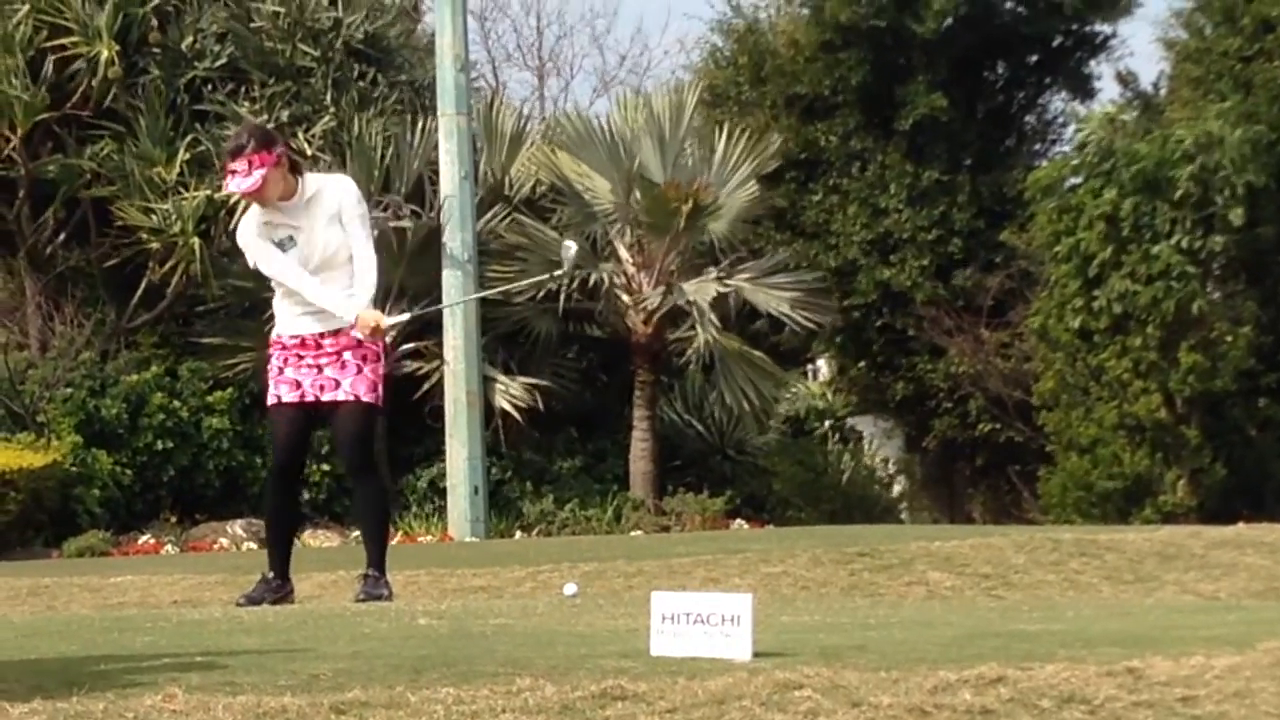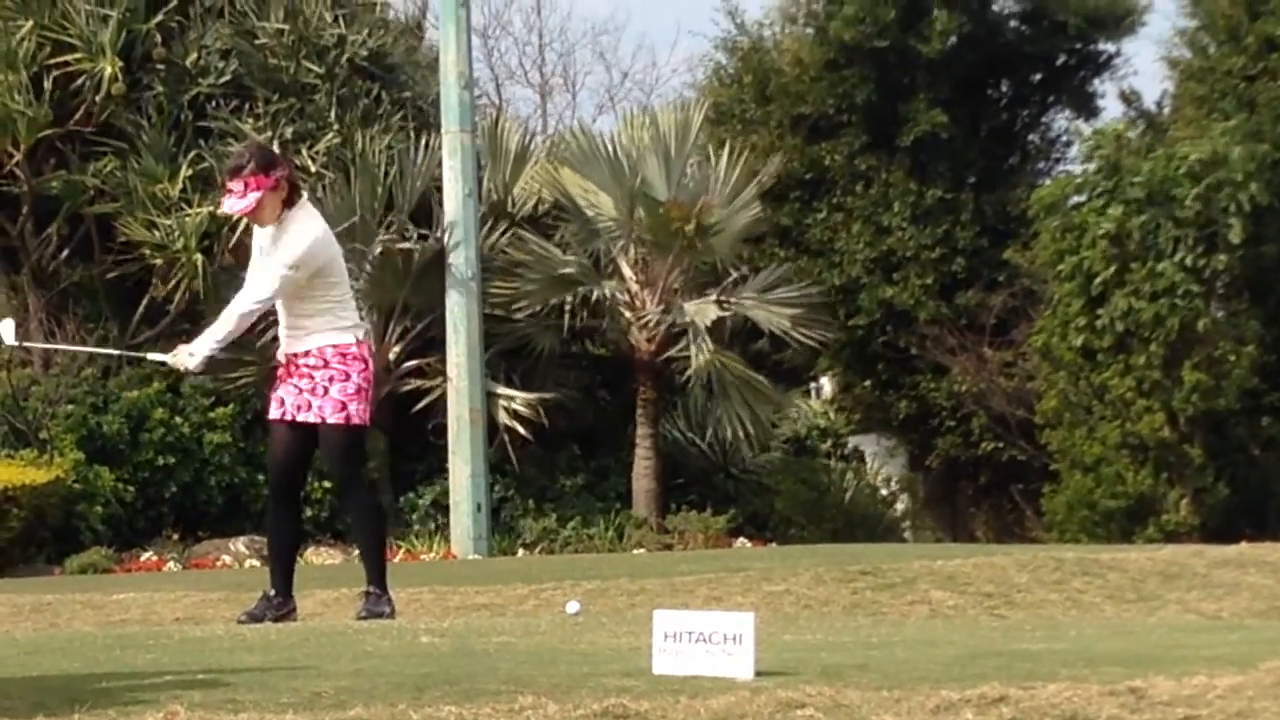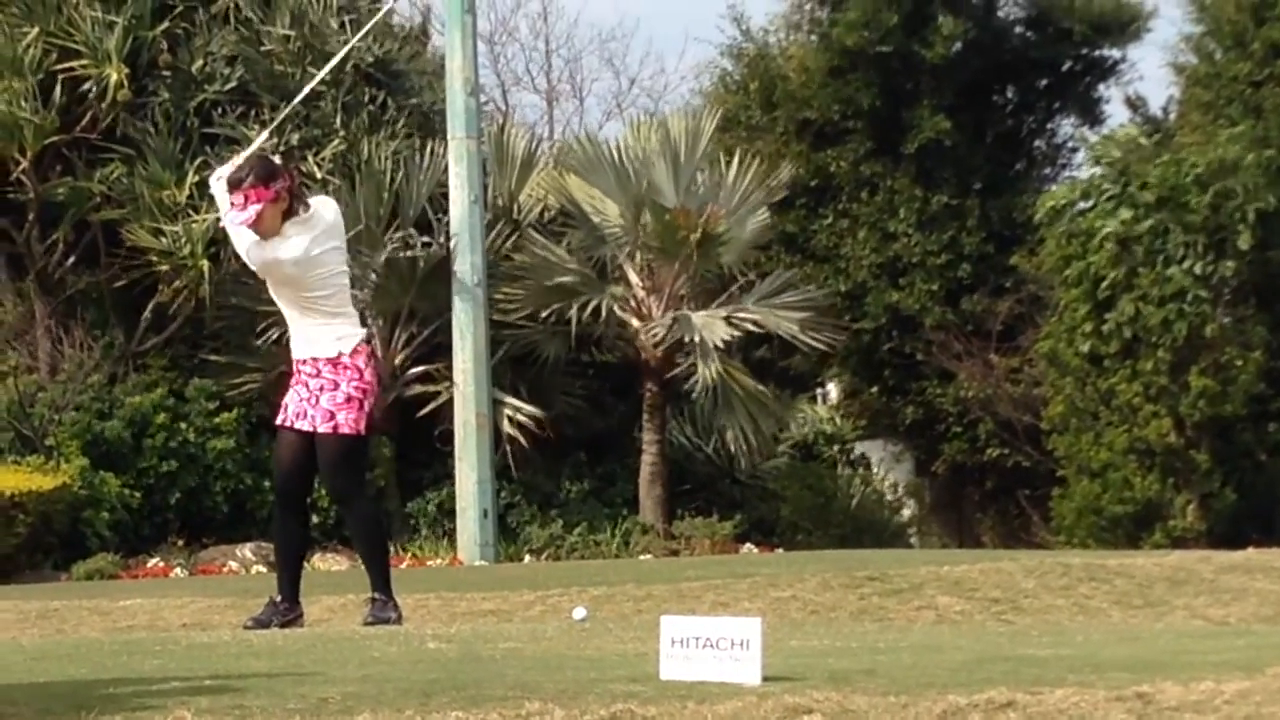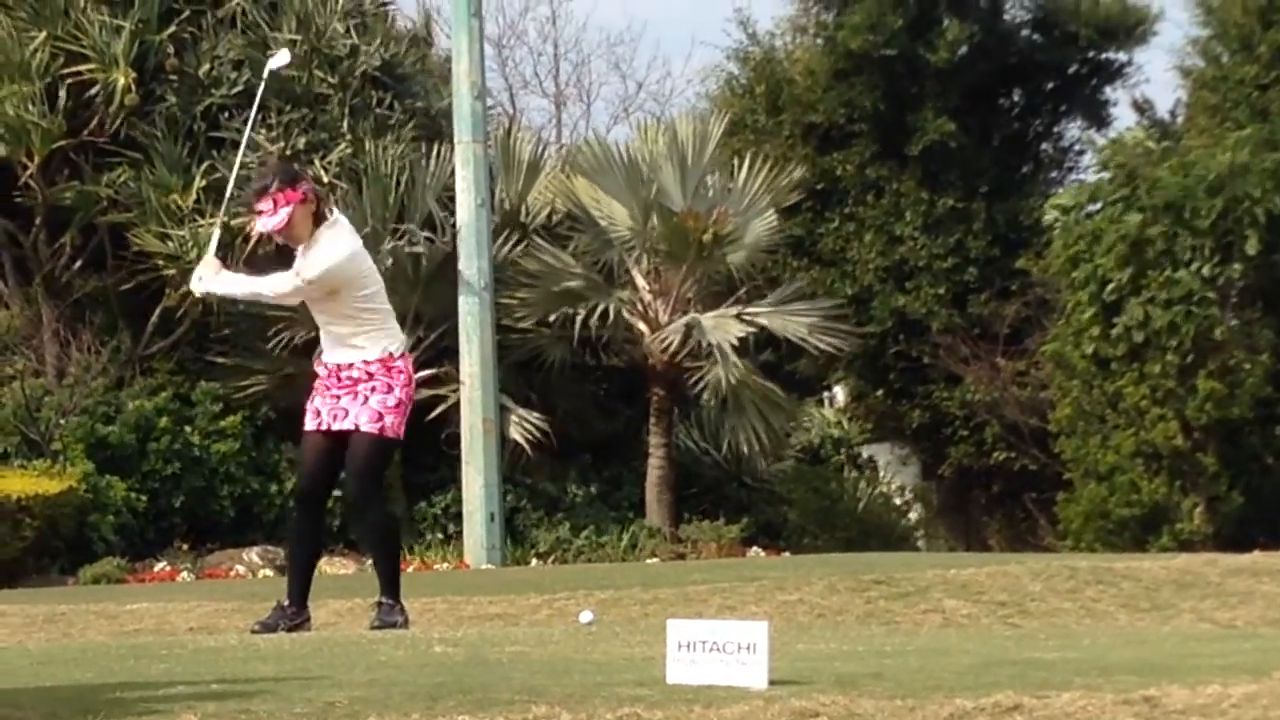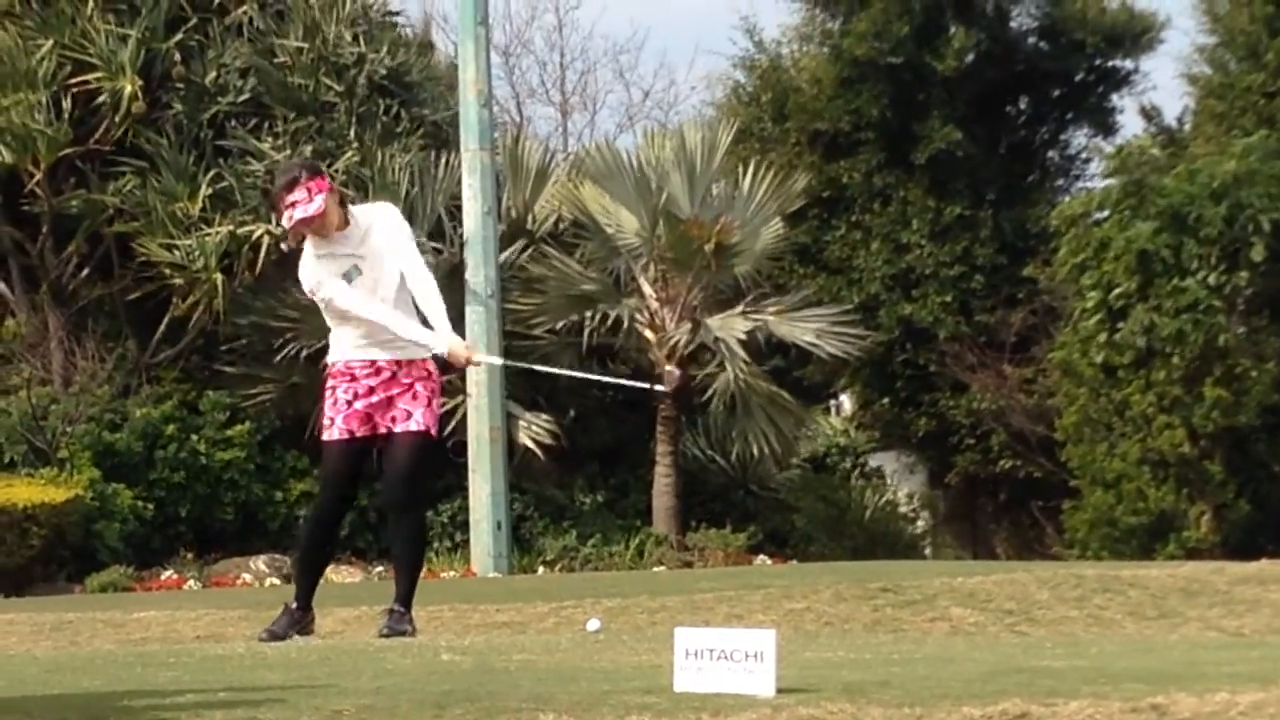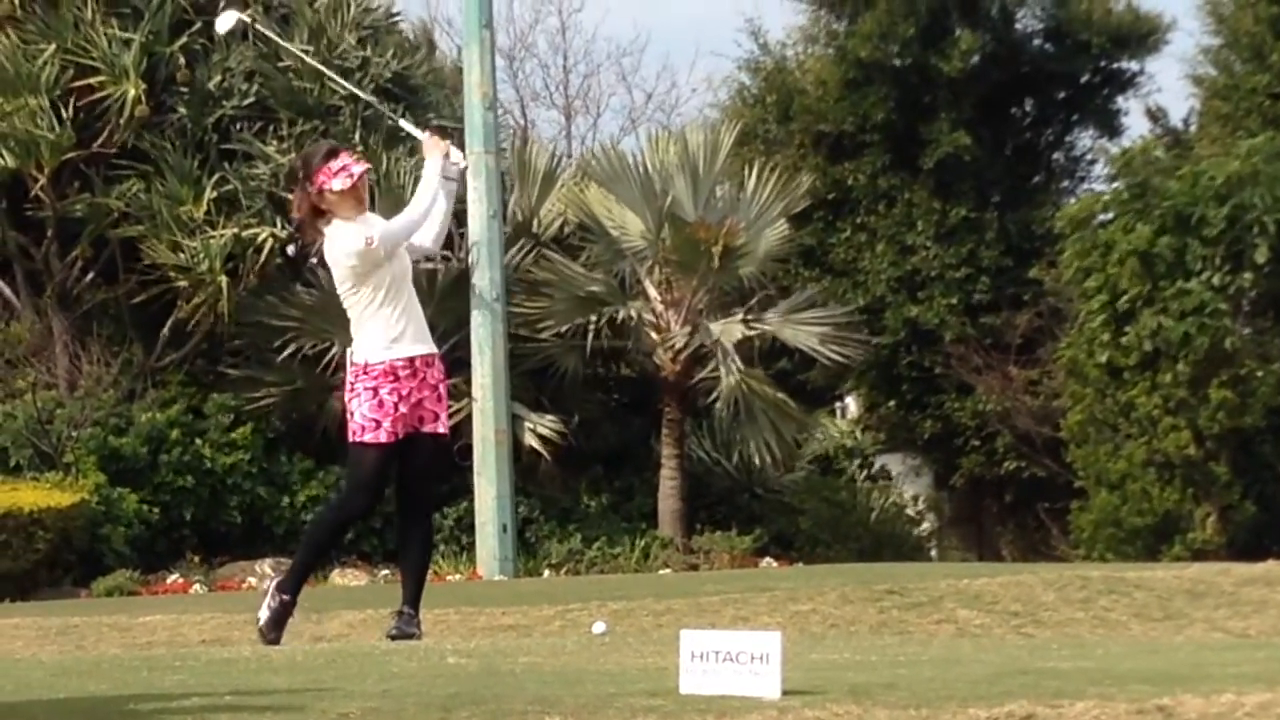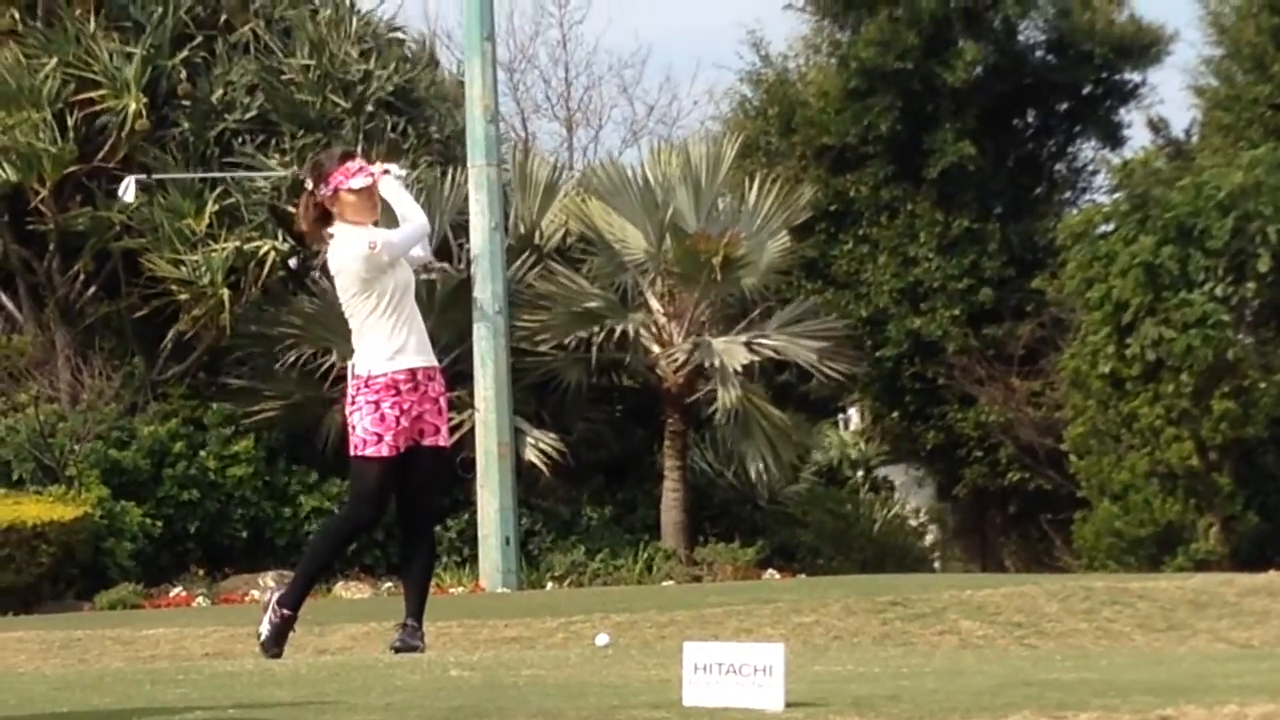
dt=0.3s
person 1, frame 1
left shoulder: (338, 190)
right shoulder: (251, 229)
left elbow: (363, 258)
right elbow: (300, 282)
left wrist: (363, 311)
right wrist: (352, 314)
left hip: (350, 343)
right hip: (292, 348)
left knee: (358, 459)
right knee: (284, 465)
left ankle: (376, 573)
right ankle: (277, 577)
person 1, frame 2
left shoulder: (302, 240)
right shoulder: (273, 227)
left elbow: (253, 301)
right elbow: (251, 297)
left wrist: (199, 350)
right wrist: (204, 345)
left hip: (339, 360)
right hip: (297, 362)
left knee: (348, 477)
right knee: (282, 480)
left ankle: (378, 590)
right ankle: (280, 593)
person 1, frame 3
left shoulder: (275, 256)
right shoulder: (324, 210)
left elbow: (233, 216)
left wrist: (220, 181)
left hip: (337, 370)
right hip: (312, 369)
left knee: (344, 487)
right knee: (287, 486)
left ankle: (383, 596)
right ankle: (286, 600)
person 1, frame 4
left shoulder: (331, 254)
right shoulder: (318, 231)
left elbow: (274, 289)
left wrist: (213, 279)
left hip: (381, 371)
right hip: (337, 374)
left knee: (362, 489)
right knee: (308, 491)
left ankle: (390, 601)
right ankle: (293, 605)
person 1, frame 5
left shoulder: (382, 218)
right shoulder: (312, 266)
left elbow: (418, 277)
right elbow: (372, 312)
left wrist: (447, 334)
right wrist: (439, 343)
left hip: (412, 371)
right hip: (350, 377)
left knee: (402, 494)
right knee: (333, 496)
left ankle: (401, 608)
right ankle: (299, 608)
person 1, frame 6
left shoulder: (365, 225)
right shoulder: (354, 241)
left elbow: (429, 239)
right elbow: (418, 211)
left wrist: (446, 173)
right wrist: (435, 160)
left hip: (422, 369)
right hip: (379, 377)
left knee: (417, 497)
right knee: (361, 494)
left ankle: (409, 609)
right ankle: (285, 589)
person 1, frame 7
left shoulder: (365, 238)
right shoulder: (360, 247)
left elbow: (420, 252)
right elbow: (418, 228)
left wrist: (385, 180)
right wrist: (393, 183)
left hip: (422, 382)
right hip: (380, 388)
left knee: (420, 511)
right knee: (364, 509)
left ankle: (412, 622)
right ankle: (286, 602)
